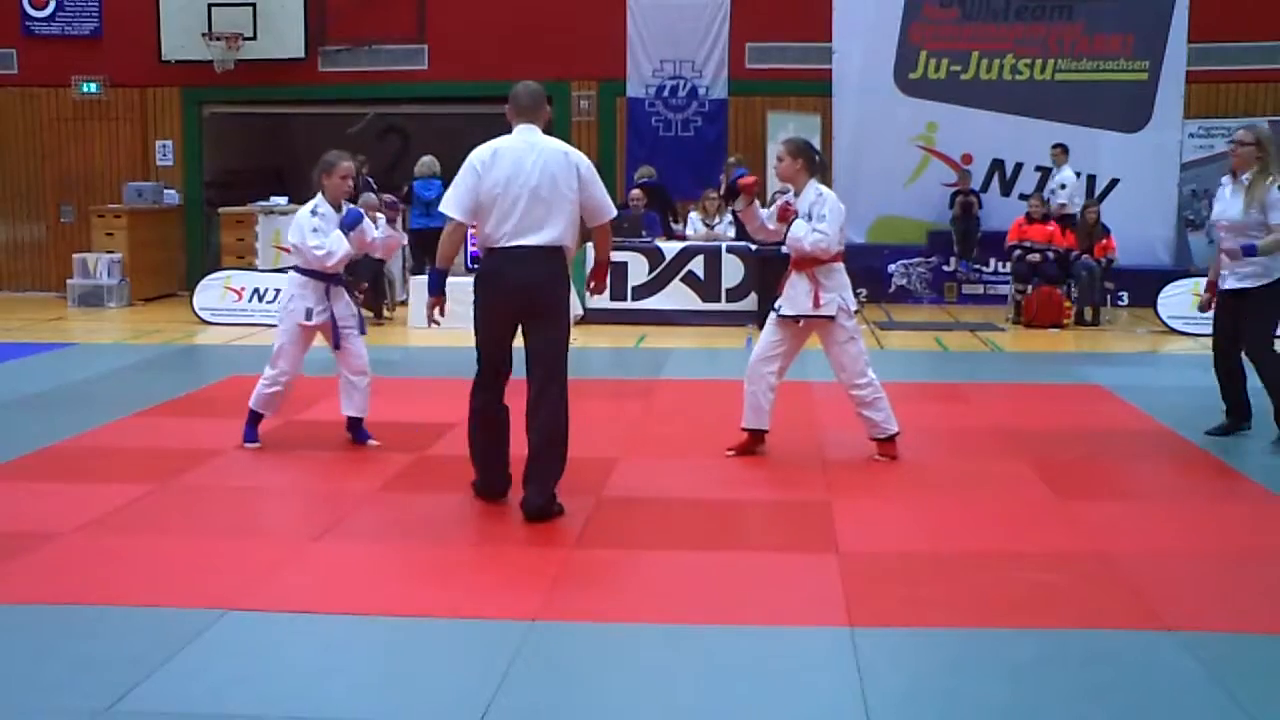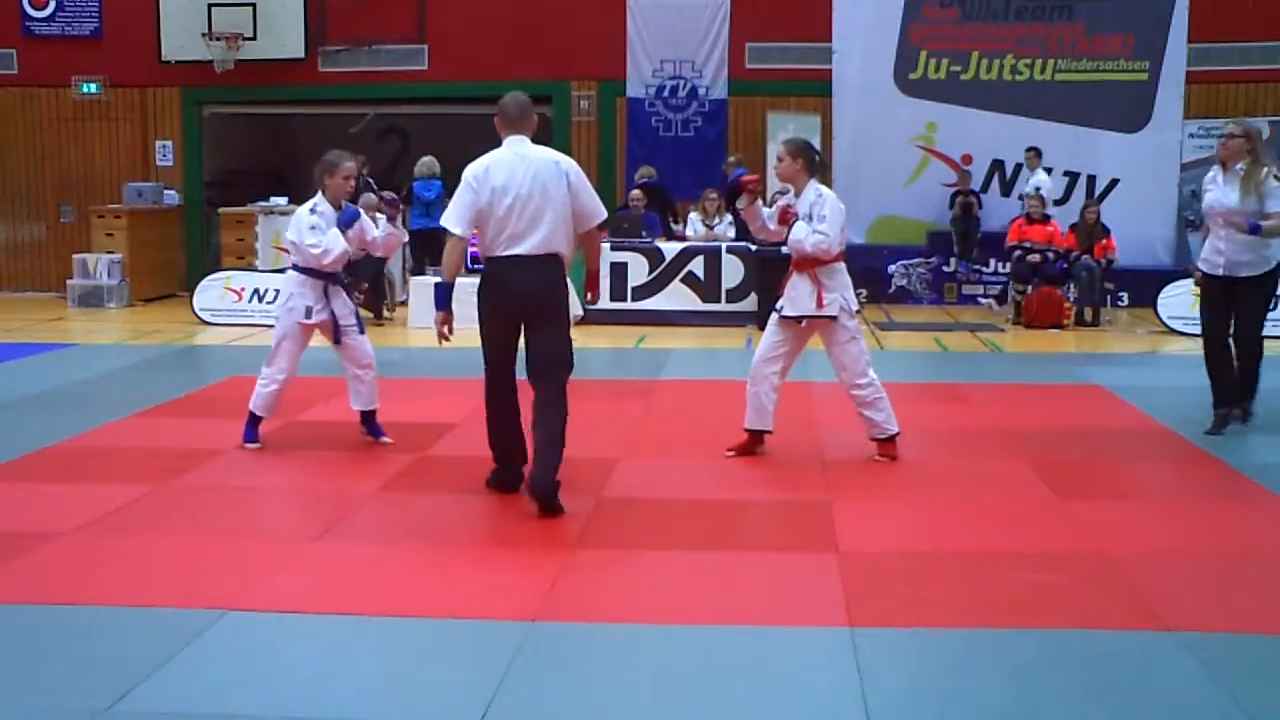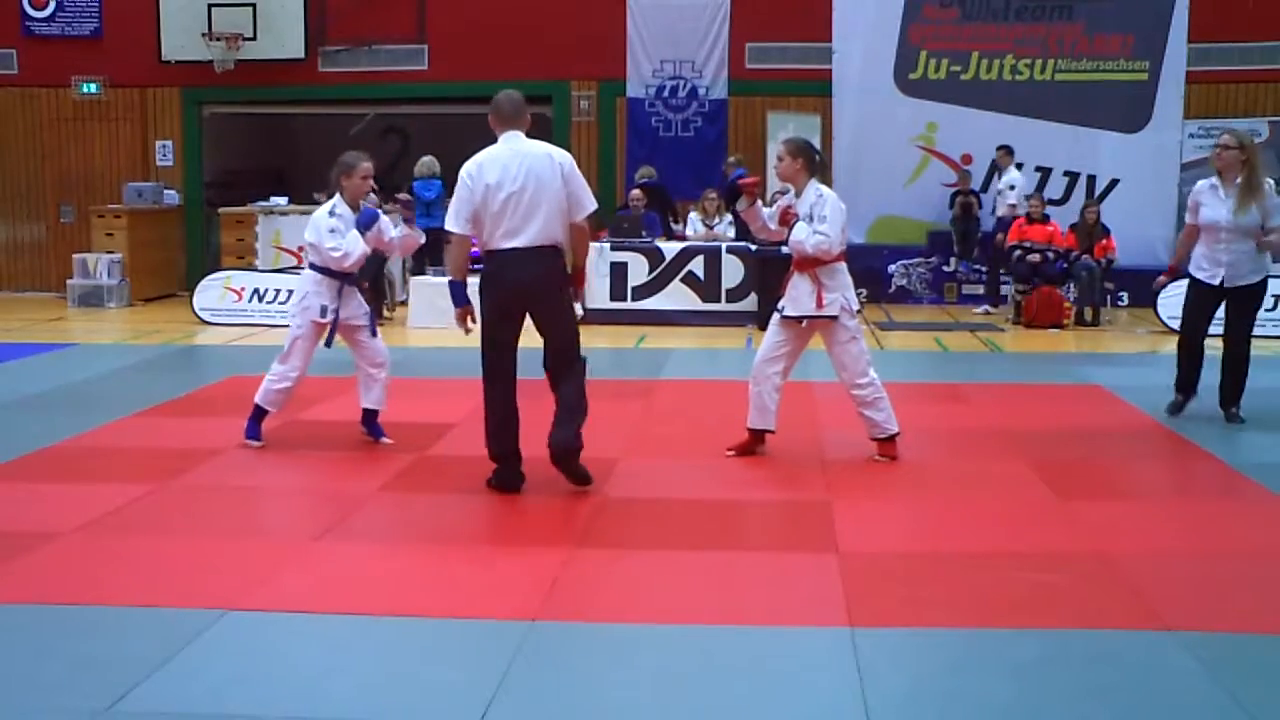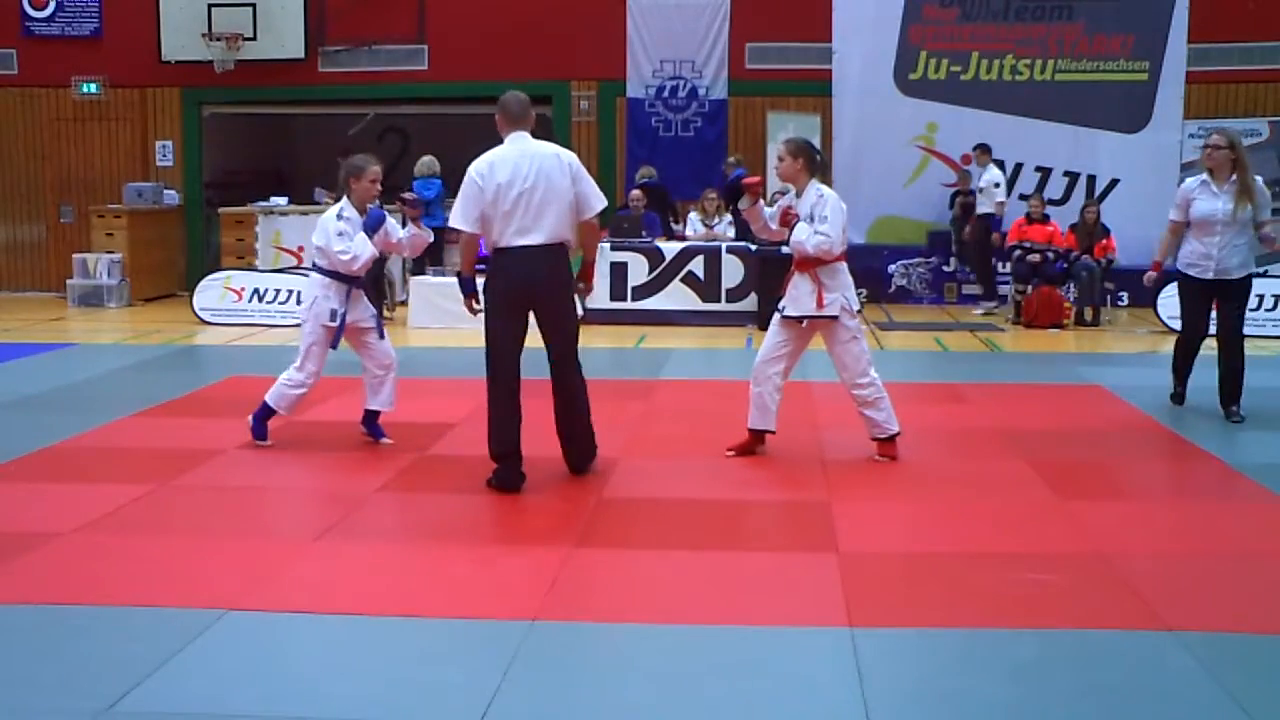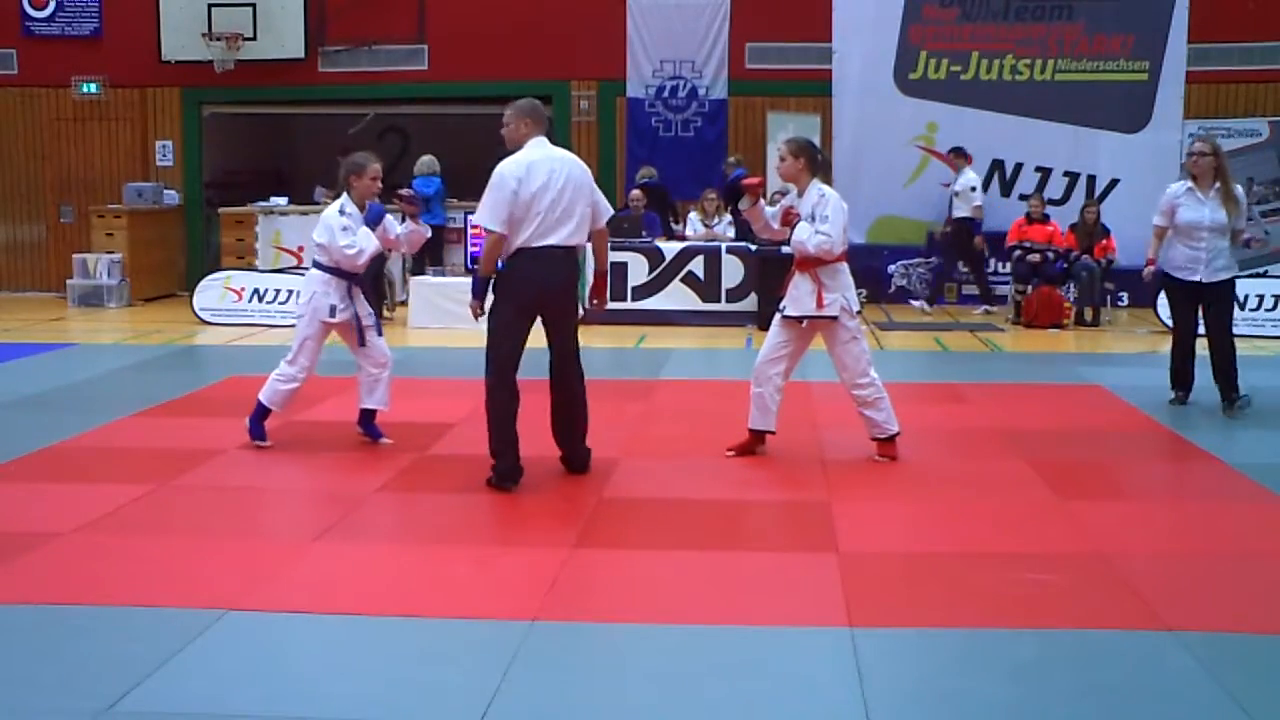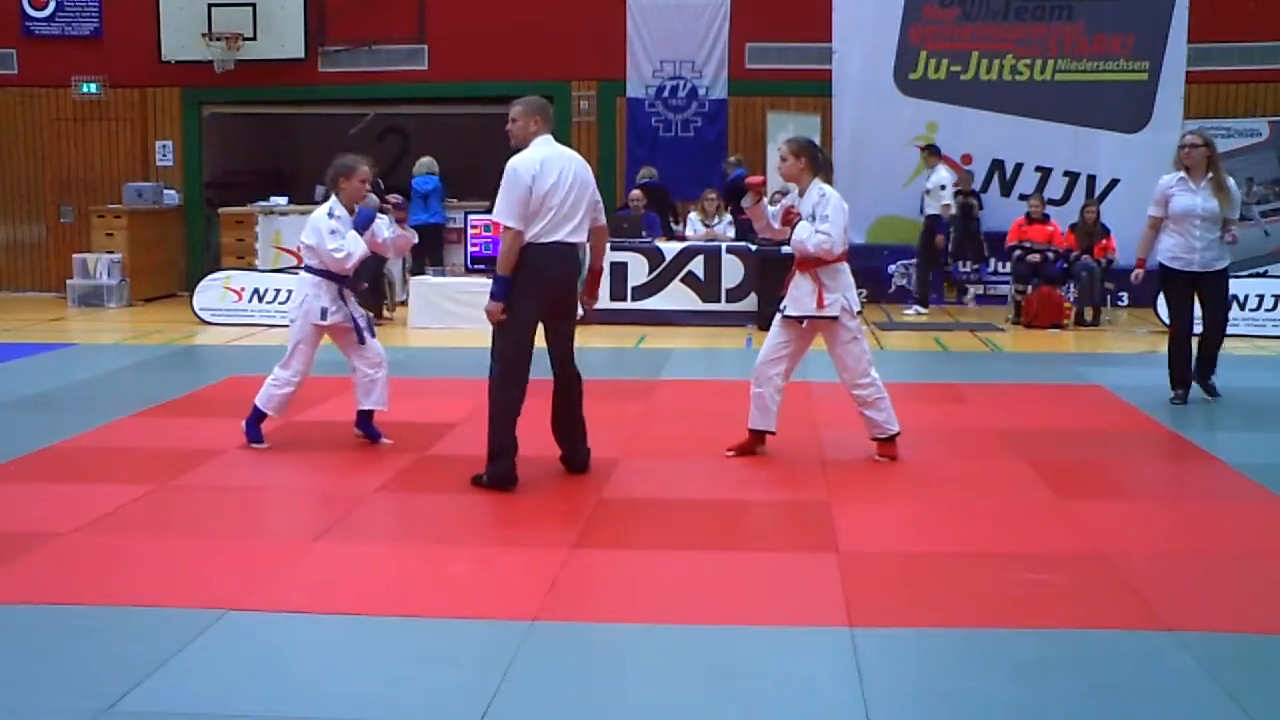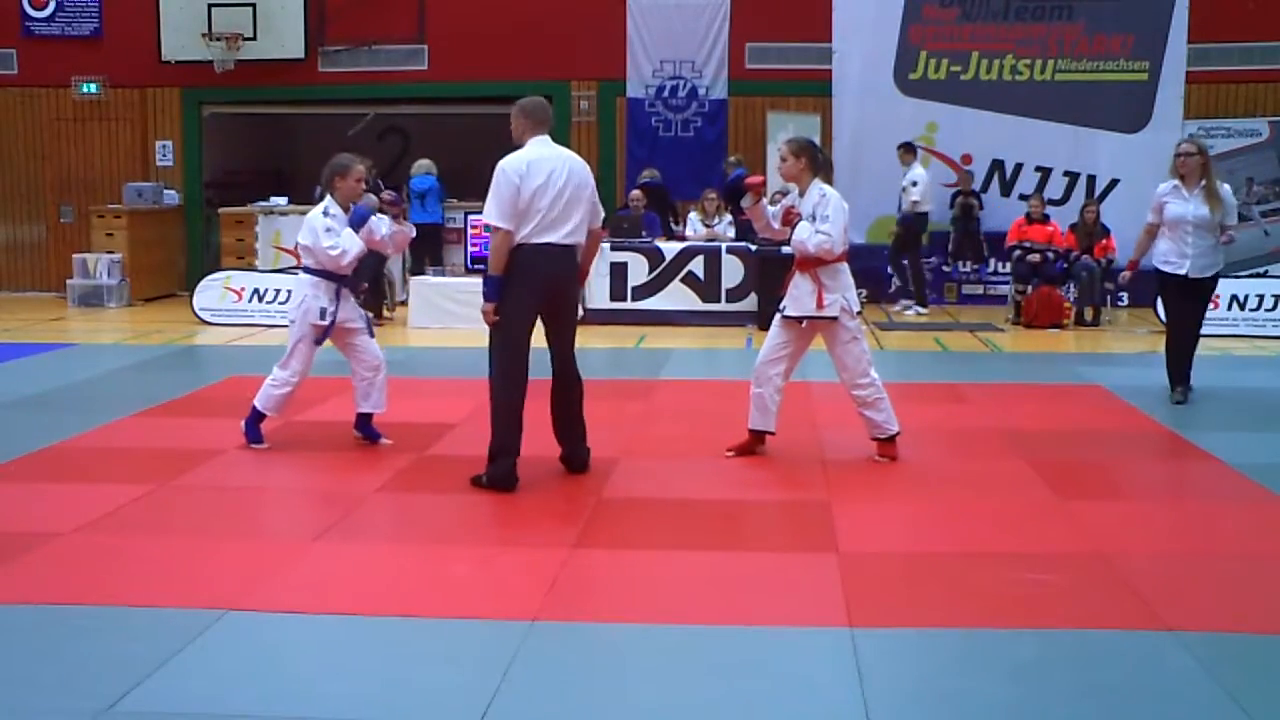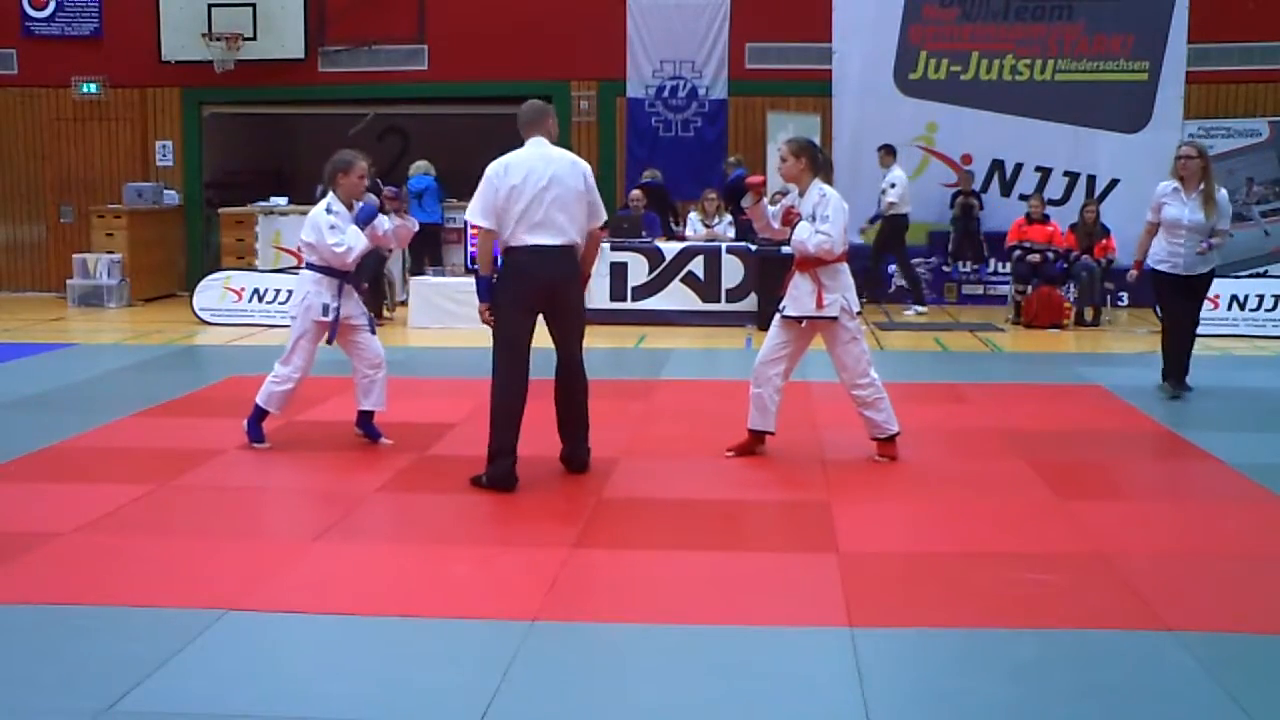
dt=0.2s
person 1, frame 1
left shoulder: (484, 156)
right shoulder: (571, 158)
left elbow: (455, 225)
right elbow: (601, 223)
left wrist: (436, 284)
right wrist: (602, 266)
left hip: (498, 272)
right hip: (548, 272)
left knee: (491, 378)
right knee: (547, 383)
left ankle: (492, 477)
right ankle: (540, 493)
person 1, frame 2
left shoulder: (480, 170)
right shoulder: (562, 165)
left elbow: (458, 239)
right elbow: (590, 232)
left wrist: (444, 299)
right wrist: (593, 276)
left hip: (499, 279)
right hip: (546, 278)
left knee: (500, 377)
right knee: (550, 381)
left ankle: (509, 469)
right ankle: (543, 472)
person 1, frame 3
left shoulder: (476, 166)
right shoulder: (557, 158)
left elbow: (460, 238)
right elbow: (581, 224)
left wrist: (459, 293)
right wrist: (578, 271)
left hip: (500, 272)
right hip: (546, 268)
left knee: (499, 372)
right knee: (566, 362)
left ankle: (508, 469)
right ankle: (565, 441)
person 1, frame 4
left shoulder: (484, 166)
right shoulder: (563, 158)
left elbow: (468, 235)
right elbow: (589, 220)
left wrist: (467, 282)
right wrist: (587, 266)
left hip: (507, 269)
right hip: (553, 267)
left knee: (502, 370)
right knee: (565, 362)
left ankle: (508, 468)
right ankle: (579, 452)
person 1, frame 5
left shoulder: (511, 167)
right shoulder: (576, 165)
left elbow: (496, 237)
right elbow: (600, 228)
left wrist: (480, 287)
right wrist: (600, 278)
left hip: (524, 270)
right hip: (564, 269)
left knee: (501, 368)
right knee: (566, 362)
left ankle: (506, 464)
right ankle: (575, 453)
person 1, frame 6
left shoulder: (522, 164)
right shoulder: (579, 164)
left elbow: (513, 234)
right elbow: (599, 227)
left wrist: (498, 291)
right wrist: (593, 276)
left hip: (532, 266)
right hip: (567, 266)
left knee: (509, 367)
right knee: (564, 360)
left ankle: (502, 468)
right ankle: (575, 452)
person 1, frame 7
left shoulder: (512, 165)
right shoulder: (578, 164)
left elbow: (502, 234)
right elbow: (595, 231)
left wrist: (491, 290)
right wrist: (579, 274)
left hip: (525, 267)
right hip: (563, 266)
left knee: (509, 368)
right knee: (564, 360)
left ankle: (502, 469)
right ankle: (575, 453)
person 1, frame 8
left shoulder: (501, 167)
right shoulder: (576, 165)
left elbow: (485, 234)
right elbow: (594, 232)
left wrist: (485, 290)
right wrist: (581, 274)
left hip: (520, 267)
right hip: (564, 267)
left knee: (510, 369)
right knee: (570, 361)
left ankle: (502, 469)
right ankle: (576, 453)
person 2, frame 1
left shoulder: (824, 198)
right shoulder: (790, 201)
left elbow: (824, 244)
right elbow: (762, 231)
left wrist: (793, 223)
right wrist: (746, 201)
left hip: (827, 292)
right hip: (796, 290)
left knee: (855, 372)
right knee: (762, 363)
left ankle: (885, 436)
right ankle: (755, 436)
person 2, frame 2
left shoulder: (824, 199)
right shoulder: (790, 201)
left elbow: (826, 245)
right elbow: (764, 230)
left wrist: (793, 226)
right wrist: (750, 200)
left hip: (828, 292)
right hip: (797, 290)
left knee: (856, 372)
right knee: (764, 364)
left ankle: (885, 437)
right ankle: (755, 436)
person 2, frame 3
left shoulder: (825, 198)
right shoulder: (791, 201)
left elbow: (827, 246)
right elbow: (765, 229)
left wrist: (794, 226)
right wrist: (750, 202)
left hip: (829, 291)
right hip: (799, 290)
left knee: (856, 371)
right knee: (766, 364)
left ankle: (886, 436)
right ankle: (756, 436)
person 2, frame 4
left shoulder: (826, 199)
right shoulder: (792, 201)
left elbow: (828, 246)
right elbow: (766, 229)
left wrist: (795, 226)
right wrist: (752, 201)
left hip: (831, 291)
right hip: (799, 290)
left knee: (857, 371)
right knee: (767, 364)
left ankle: (886, 436)
right ankle: (756, 436)
person 2, frame 5
left shoulder: (827, 198)
right shoulder: (794, 200)
left elbow: (829, 246)
right elbow: (767, 229)
left wrist: (797, 226)
right wrist: (752, 201)
left hip: (831, 291)
right hip: (801, 290)
left knee: (857, 372)
right knee: (768, 364)
left ankle: (886, 436)
right ankle: (757, 436)
person 2, frame 6
left shoulder: (828, 198)
right shoulder: (795, 200)
left elbow: (830, 246)
right elbow: (768, 228)
left wrist: (797, 225)
right wrist: (755, 200)
left hip: (831, 291)
right hip: (801, 289)
left knee: (858, 372)
right knee: (768, 364)
left ankle: (886, 436)
right ankle: (757, 436)
person 2, frame 7
left shoulder: (828, 198)
right shoulder: (795, 200)
left elbow: (830, 246)
right elbow: (768, 228)
left wrist: (797, 226)
right wrist: (755, 200)
left hip: (831, 291)
right hip: (801, 289)
left knee: (857, 371)
right knee: (768, 364)
left ankle: (886, 436)
right ankle: (757, 436)
person 2, frame 8
left shoulder: (828, 198)
right shoulder: (795, 200)
left elbow: (830, 246)
right elbow: (768, 228)
left wrist: (797, 226)
right wrist: (755, 199)
left hip: (831, 291)
right hip: (801, 289)
left knee: (857, 371)
right knee: (767, 364)
left ankle: (886, 436)
right ankle: (756, 436)
person 3, frame 1
left shoulder: (352, 215)
right shoulder: (308, 215)
left elbow: (379, 247)
right elbow: (321, 256)
right wrist: (345, 232)
left hip: (335, 294)
right hip: (304, 294)
left knee: (356, 363)
right knee: (282, 365)
left ankle: (356, 426)
right ankle: (252, 423)
person 3, frame 2
left shoulder: (352, 214)
right shoulder: (307, 214)
left elbow: (379, 247)
right elbow: (318, 255)
right wrist: (341, 230)
left hip: (333, 294)
right hip: (301, 293)
left knee: (362, 358)
right knee: (279, 366)
left ankle: (369, 421)
right ankle: (251, 425)
person 3, frame 3
left shoulder: (369, 214)
right shoulder: (325, 216)
left elbow: (399, 246)
right elbow: (339, 258)
left wrist: (409, 222)
right wrist: (361, 231)
left hip: (347, 294)
right hip: (318, 292)
left knee: (376, 357)
right knee: (291, 362)
left ankle: (370, 421)
right ankle: (255, 421)
person 3, frame 4
left shoulder: (375, 217)
right shoulder: (334, 219)
left elbow: (408, 247)
right elbow: (348, 262)
left wrist: (415, 221)
right wrist: (368, 234)
left hip: (353, 297)
right hip: (325, 296)
left knee: (382, 359)
right knee: (306, 369)
left ankle: (370, 421)
right ankle: (260, 418)
person 3, frame 5
left shoulder: (372, 213)
right shoulder: (335, 215)
left elbow: (405, 244)
right elbow: (352, 257)
left wrist: (412, 217)
right wrist: (370, 227)
left hip: (349, 294)
right hip: (323, 292)
left knee: (377, 357)
right knee: (299, 363)
left ankle: (367, 421)
right ankle: (257, 419)
person 3, frame 6
left shoulder: (360, 216)
right shoulder: (323, 218)
left elbow: (394, 248)
right elbow: (340, 259)
right wrist: (359, 231)
left hip: (341, 296)
right hip: (314, 296)
left knee: (372, 357)
right knee: (294, 367)
left ankle: (365, 423)
right ankle: (253, 423)
person 3, frame 7
left shoulder: (356, 214)
right shoulder: (319, 217)
left elbow: (390, 245)
right elbow: (337, 258)
right wrist: (355, 229)
left hip: (341, 297)
right hip: (314, 296)
left knee: (371, 360)
right knee: (292, 368)
left ankle: (364, 425)
right ankle: (253, 423)
person 3, frame 8
left shoulder: (359, 211)
right shoulder: (322, 214)
right elbow: (341, 255)
right wrist: (360, 226)
left hip: (344, 293)
right hip: (316, 293)
left knee: (372, 357)
right knee: (295, 365)
left ankle: (365, 423)
right ankle: (255, 422)
person 4, frame 1
right shoulder: (1223, 190)
left wrist: (1248, 249)
right wrist: (1210, 288)
right hip: (1229, 284)
right knee: (1224, 351)
right ankle: (1237, 415)
person 4, frame 2
right shoulder: (1211, 179)
left wrist: (1252, 227)
right wrist: (1200, 266)
right hip: (1215, 269)
left knee: (1248, 338)
right knee: (1213, 336)
left ankle: (1244, 401)
right ankle: (1223, 405)
person 4, frame 3
right shoulder: (1202, 190)
right elbow: (1189, 234)
right wrist: (1171, 270)
left hip: (1249, 280)
right hip: (1205, 276)
left knee: (1238, 342)
right knee: (1190, 335)
left ankle: (1231, 404)
right ankle: (1182, 392)
person 4, frame 4
left shoulder: (1252, 187)
right shoulder: (1191, 187)
left elbow: (1262, 227)
right elbow: (1173, 231)
left wrist: (1266, 238)
right wrist: (1156, 265)
left hip: (1236, 274)
right hip: (1193, 272)
left knee: (1231, 337)
right knee: (1192, 332)
left ankle: (1231, 403)
right ankle: (1179, 385)
person 4, frame 5
left shoulder: (1233, 195)
right shoulder: (1175, 193)
left elbow: (1236, 234)
right elbow: (1158, 235)
left wrist: (1249, 242)
right wrist: (1150, 263)
left hip: (1220, 276)
right hip: (1179, 276)
left knee: (1221, 334)
right knee: (1183, 334)
left ankle: (1231, 394)
right ankle: (1181, 389)
person 4, frame 6
left shoulder: (1226, 186)
right shoulder: (1168, 183)
left elbow: (1230, 224)
right elbow: (1153, 227)
left wrist: (1230, 235)
right wrist: (1141, 262)
left hip: (1214, 266)
right hip: (1175, 265)
left knee: (1217, 323)
right knee: (1180, 326)
left ankle: (1204, 374)
right ankle: (1180, 386)
person 4, frame 7
left shoulder: (1221, 192)
right shoulder: (1165, 191)
left elbow: (1230, 230)
right elbow: (1149, 231)
left wrist: (1228, 237)
right wrist: (1132, 265)
left hip: (1206, 271)
right hip: (1169, 268)
left knee: (1192, 327)
right knee: (1177, 326)
left ankle: (1182, 378)
right ankle: (1178, 385)
person 4, frame 8
left shoulder: (1217, 196)
right shoulder: (1164, 190)
left elbow: (1221, 235)
right elbow: (1150, 230)
left wrist: (1210, 245)
right wrist: (1137, 264)
left hip: (1199, 271)
right hip: (1164, 267)
left knee: (1188, 323)
right knee: (1171, 322)
left ankle: (1179, 376)
right ankle: (1171, 379)
